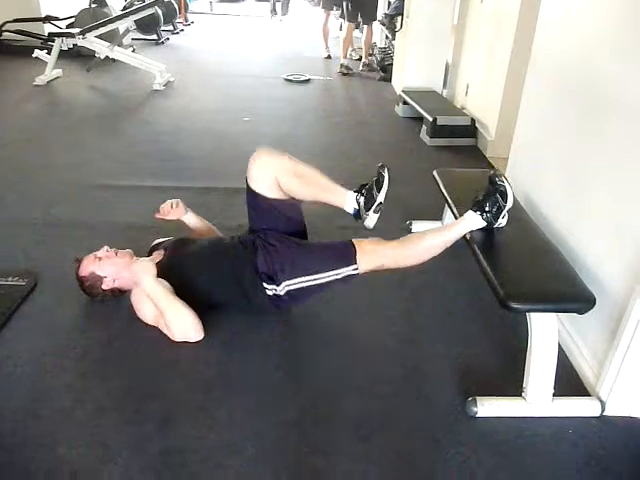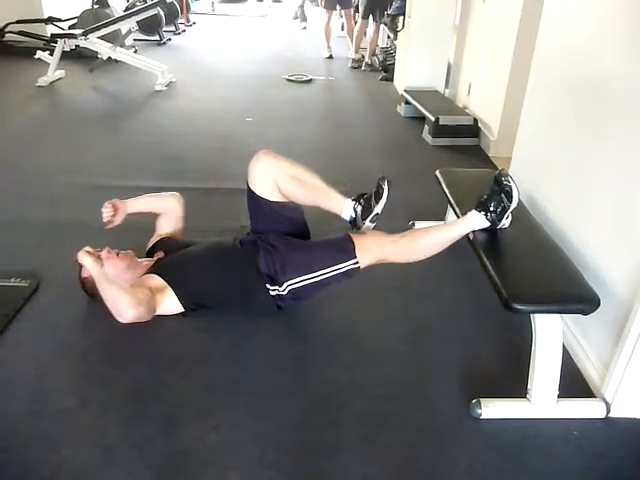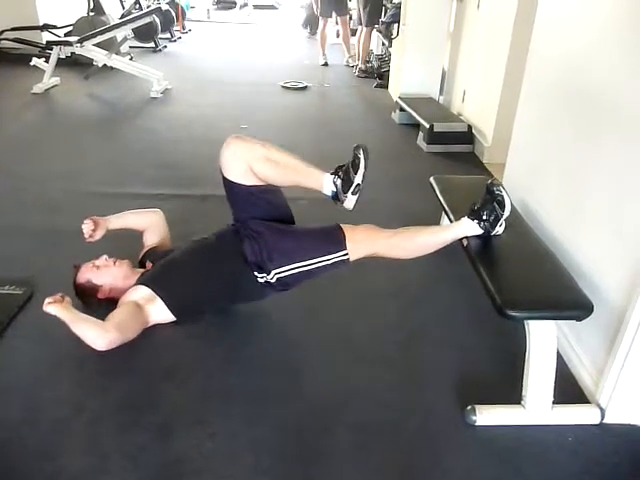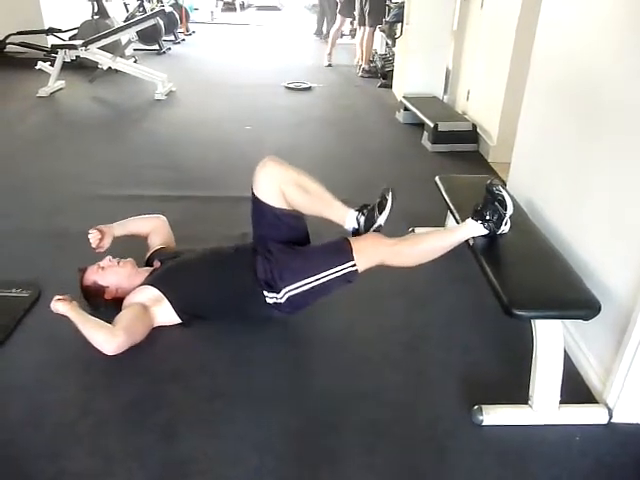
dt=1s
person 1, frame 1
left shoulder: (158, 250)
right shoulder: (144, 299)
right elbow: (190, 331)
left wrist: (185, 214)
right wrist: (149, 283)
left hip: (263, 245)
right hip: (271, 275)
left knee: (265, 161)
right knee: (377, 252)
left ankle: (355, 203)
right ankle: (475, 218)
person 1, frame 2
left shoulder: (161, 247)
right shoulder: (148, 291)
left elbow: (173, 200)
right elbow: (128, 311)
left wrist: (124, 206)
right wrist: (92, 267)
left hip: (265, 246)
right hip: (275, 277)
left knee: (265, 164)
right knee: (380, 246)
left ankle: (352, 211)
right ankle: (478, 219)
person 1, frame 3
left shoulder: (151, 258)
right shoulder: (138, 303)
left elbow: (155, 216)
right elbow: (104, 338)
left wrist: (105, 223)
right wrist: (63, 311)
left hip: (253, 236)
right hip: (264, 262)
left knee: (236, 150)
right knee: (370, 238)
left ankle: (334, 185)
right ankle: (472, 226)
person 1, frame 4
left shoulder: (157, 259)
right shoulder: (142, 303)
left elbow: (158, 220)
right elbow: (113, 341)
left wrist: (109, 230)
right wrist: (73, 311)
left hip: (265, 255)
right hip: (273, 283)
left knee: (270, 170)
right knee: (379, 248)
left ankle: (354, 221)
right ankle: (476, 226)
